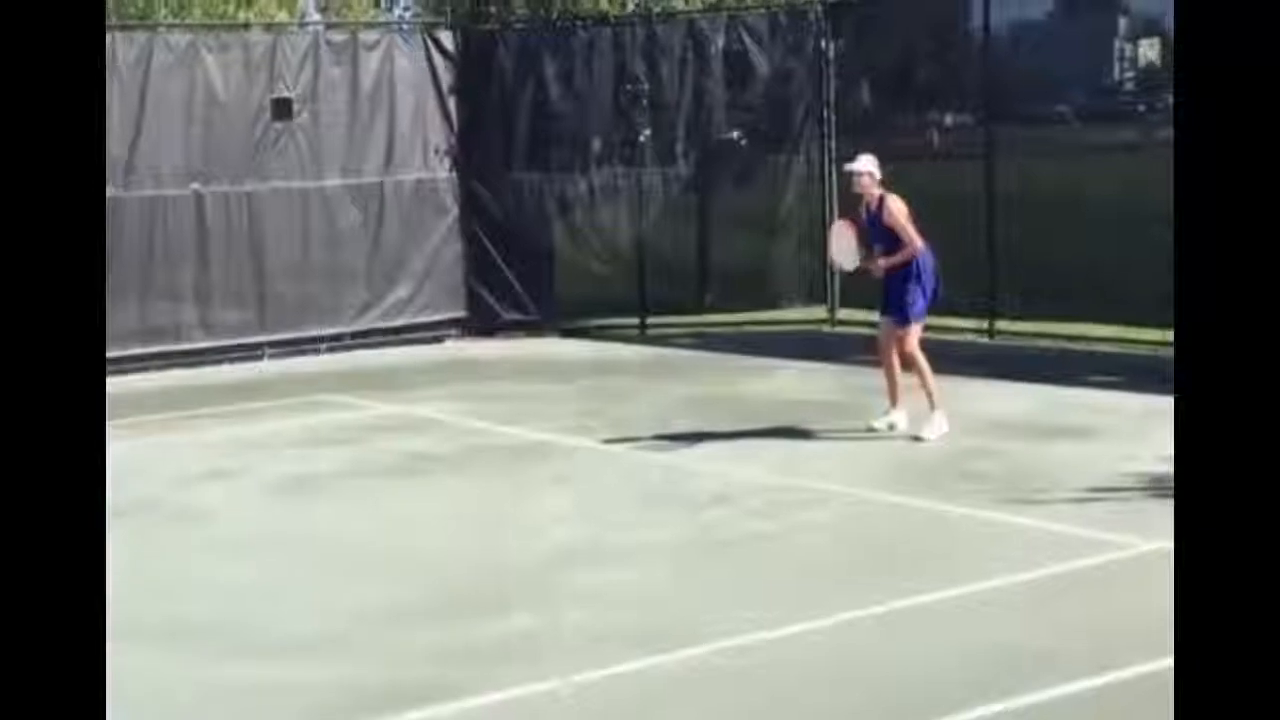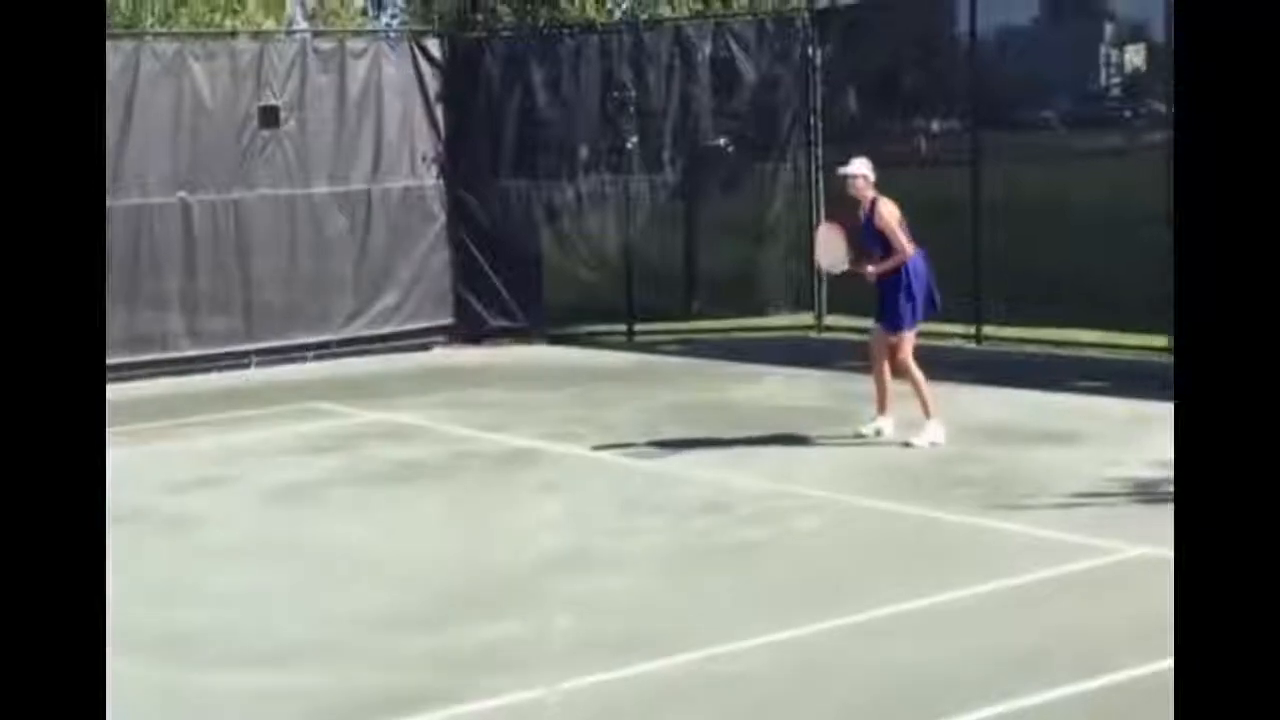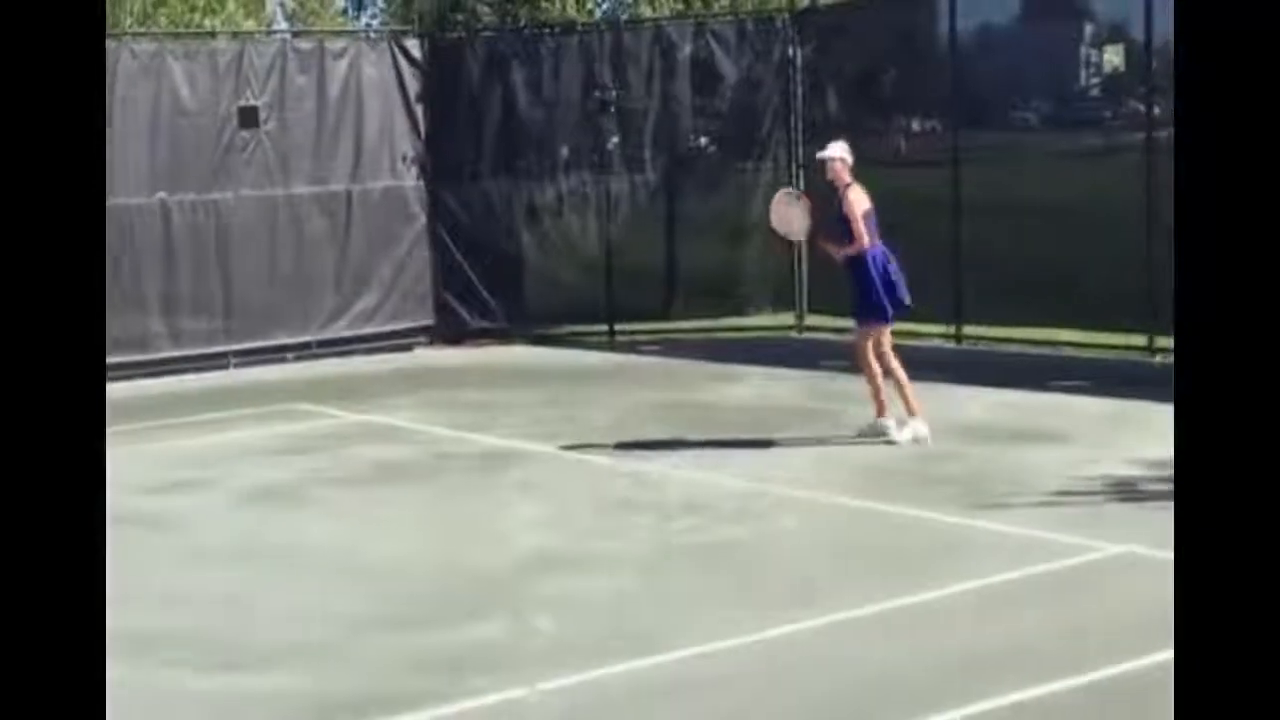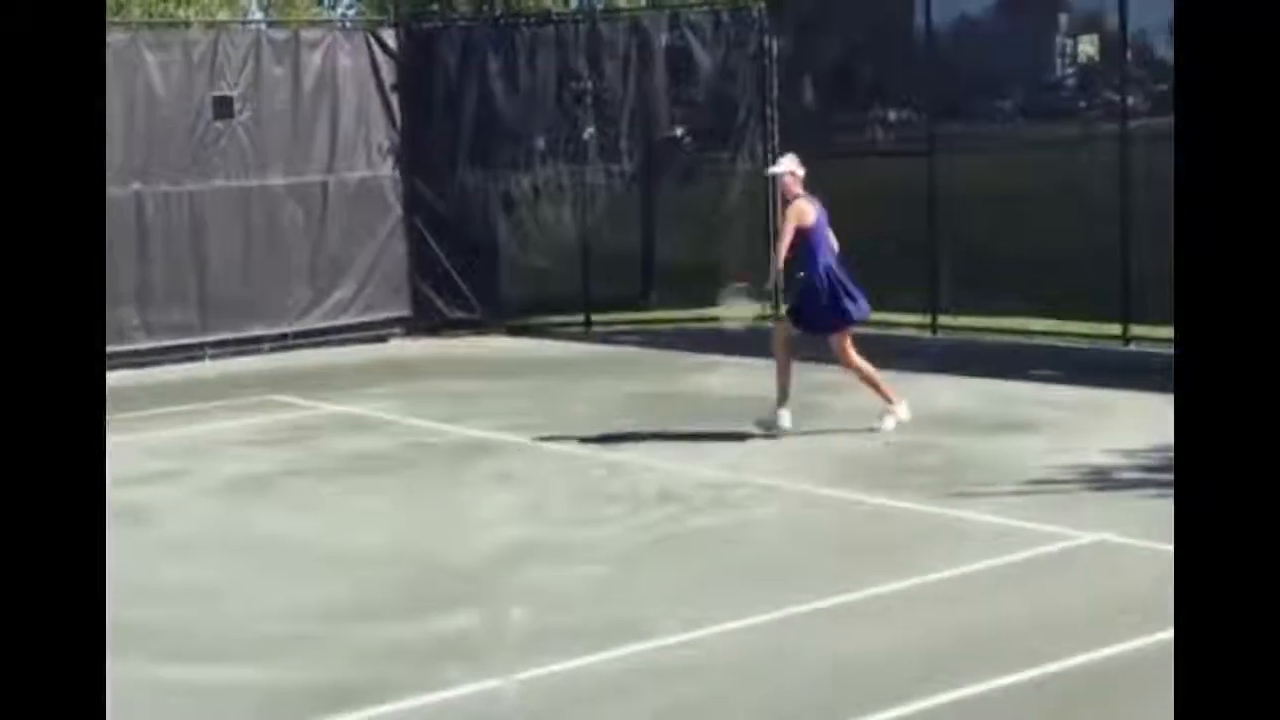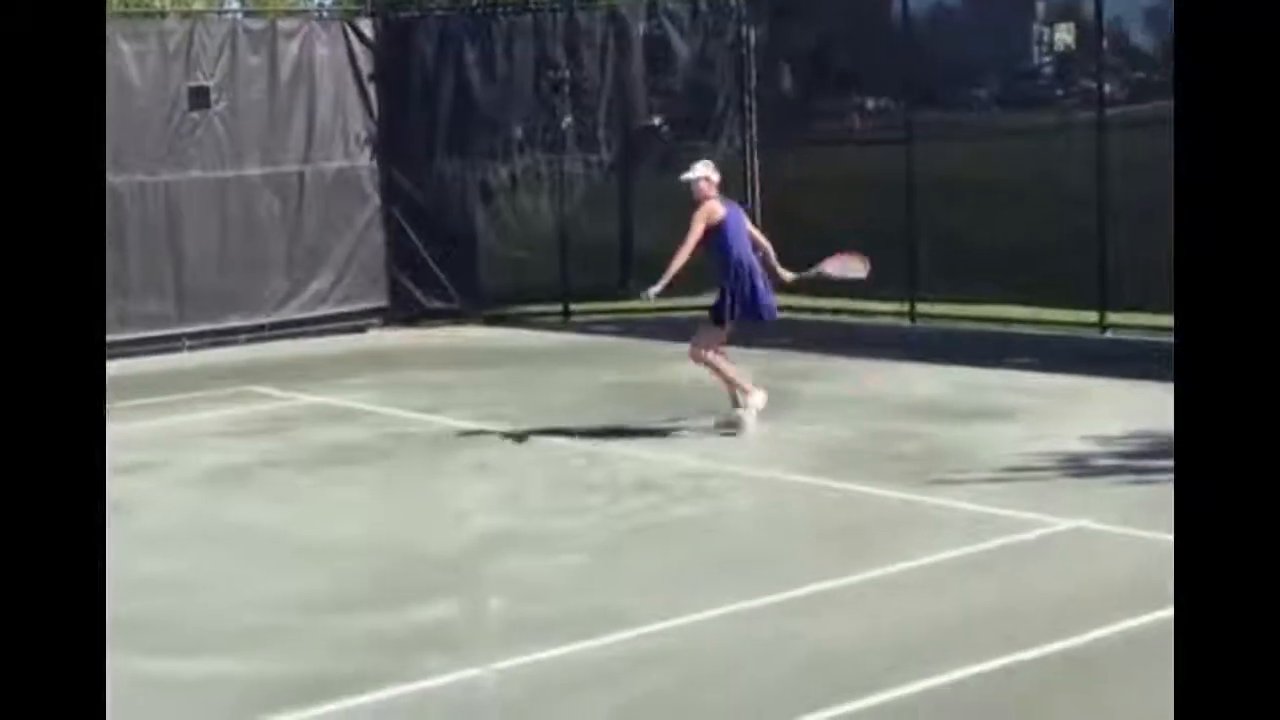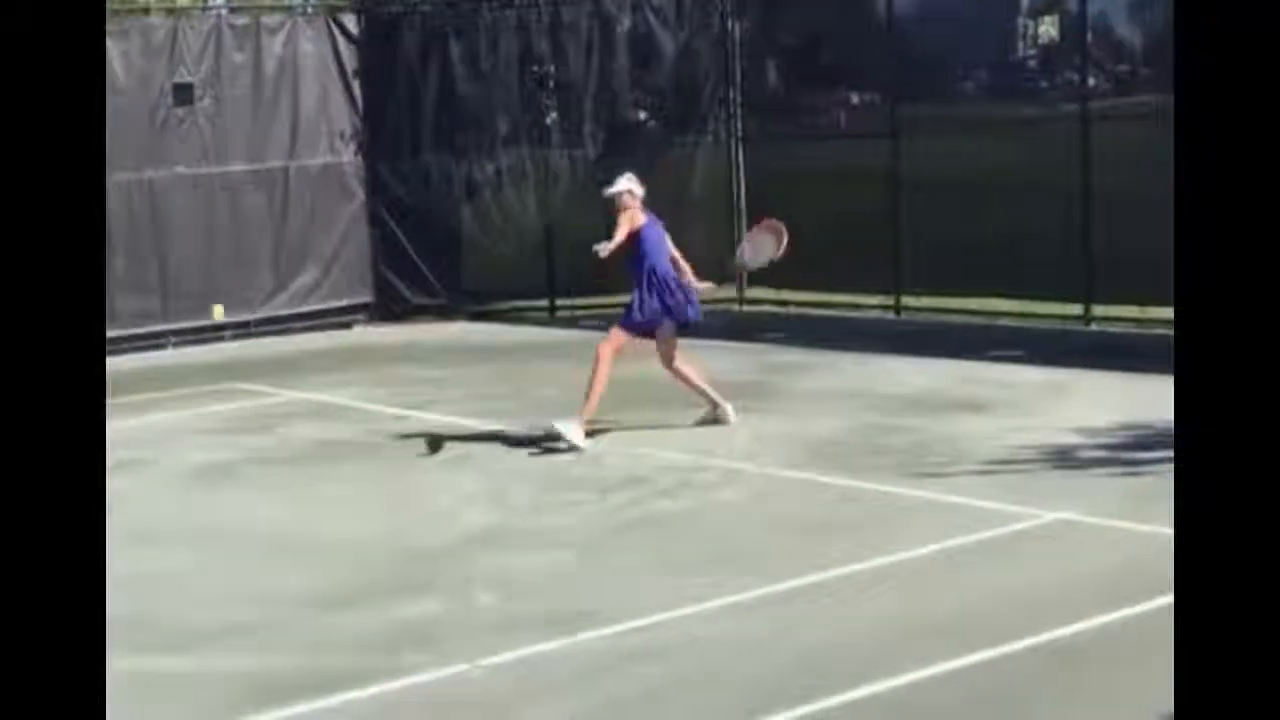
dt=0.3s
person 1, frame 1
left shoulder: (890, 205)
right shoulder: (864, 209)
left elbow: (916, 246)
left wrist: (885, 263)
right wrist: (874, 263)
left hip: (915, 275)
right hip: (895, 278)
left knee: (909, 347)
right knee: (885, 344)
left ankle: (938, 416)
right ankle: (896, 412)
person 1, frame 2
left shoulder: (882, 209)
right shoulder: (863, 211)
left elbow: (906, 251)
left wrist: (877, 269)
right wrist: (866, 266)
left hip: (908, 281)
right hip: (892, 283)
left knee: (902, 357)
right knee: (878, 349)
left ankle: (933, 425)
right ankle: (883, 418)
person 1, frame 3
left shoulder: (851, 195)
right shoulder: (848, 193)
left elbow: (864, 243)
left wrist: (837, 251)
right wrist: (834, 246)
left hip: (873, 277)
right hip: (867, 277)
left knee: (882, 353)
right knee: (863, 349)
left ankle: (915, 421)
right ankle: (883, 417)
person 1, frame 4
left shoulder: (794, 208)
right shoulder: (811, 204)
left elbow: (780, 257)
right elbow: (834, 246)
left wrist: (773, 279)
left hip: (823, 284)
right hip: (815, 285)
left knee: (846, 356)
right knee: (779, 337)
left ankle: (896, 406)
right ankle: (782, 412)
person 1, frame 5
left shoulder: (708, 208)
right shoulder: (733, 208)
left elbow: (685, 250)
right elbow: (762, 242)
left wrist: (660, 284)
right wrist: (779, 271)
left hip: (739, 283)
right hip: (743, 283)
left knee: (699, 351)
right knee: (709, 349)
left ankle: (751, 393)
right ankle: (741, 408)
person 1, frame 6
left shoulder: (630, 215)
right shoulder: (654, 223)
left elbow: (621, 234)
right elbow: (677, 258)
left wrist: (609, 246)
right wrist: (693, 283)
left hip: (652, 292)
right hip: (666, 295)
left knee: (605, 350)
right knee: (670, 360)
left ankle: (579, 425)
right ankle: (720, 406)
